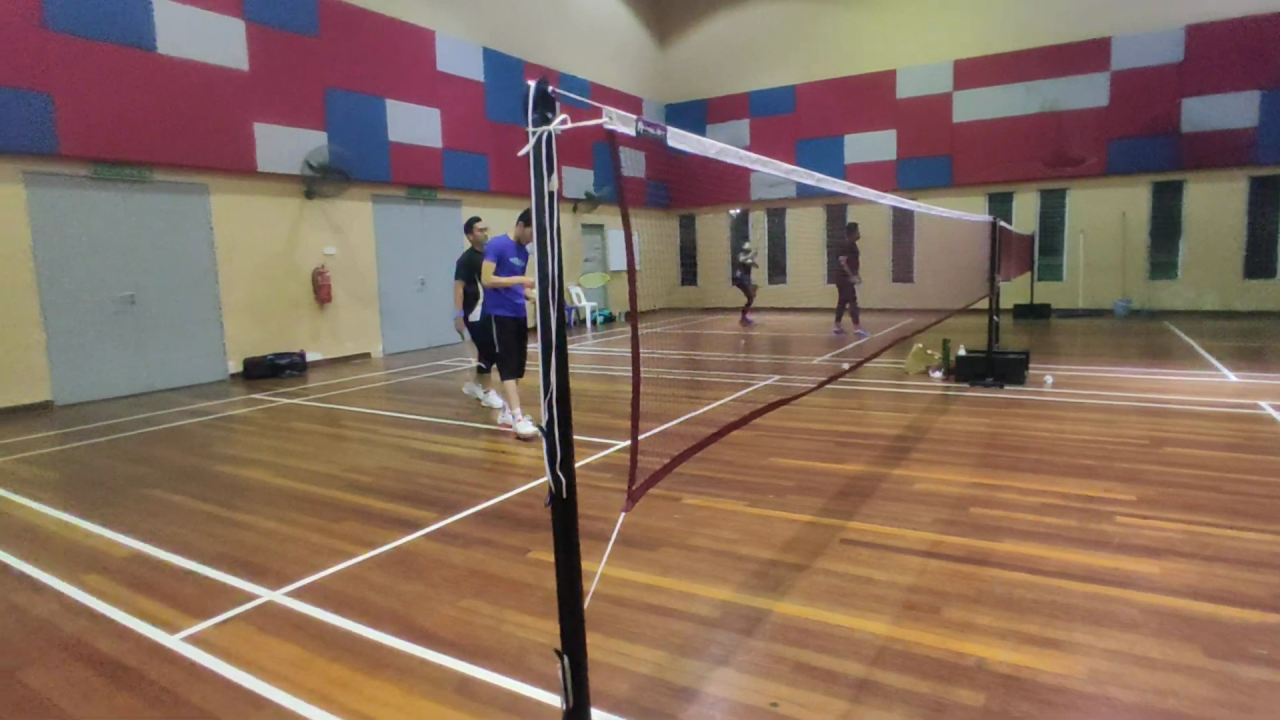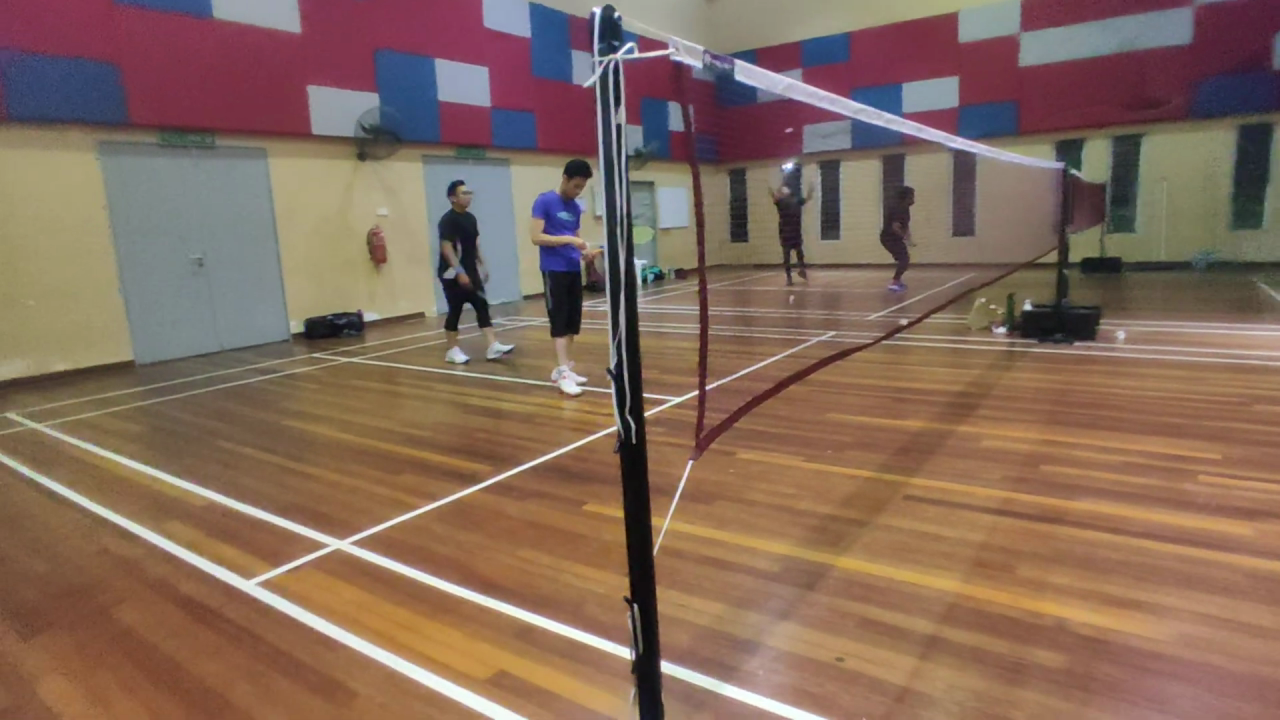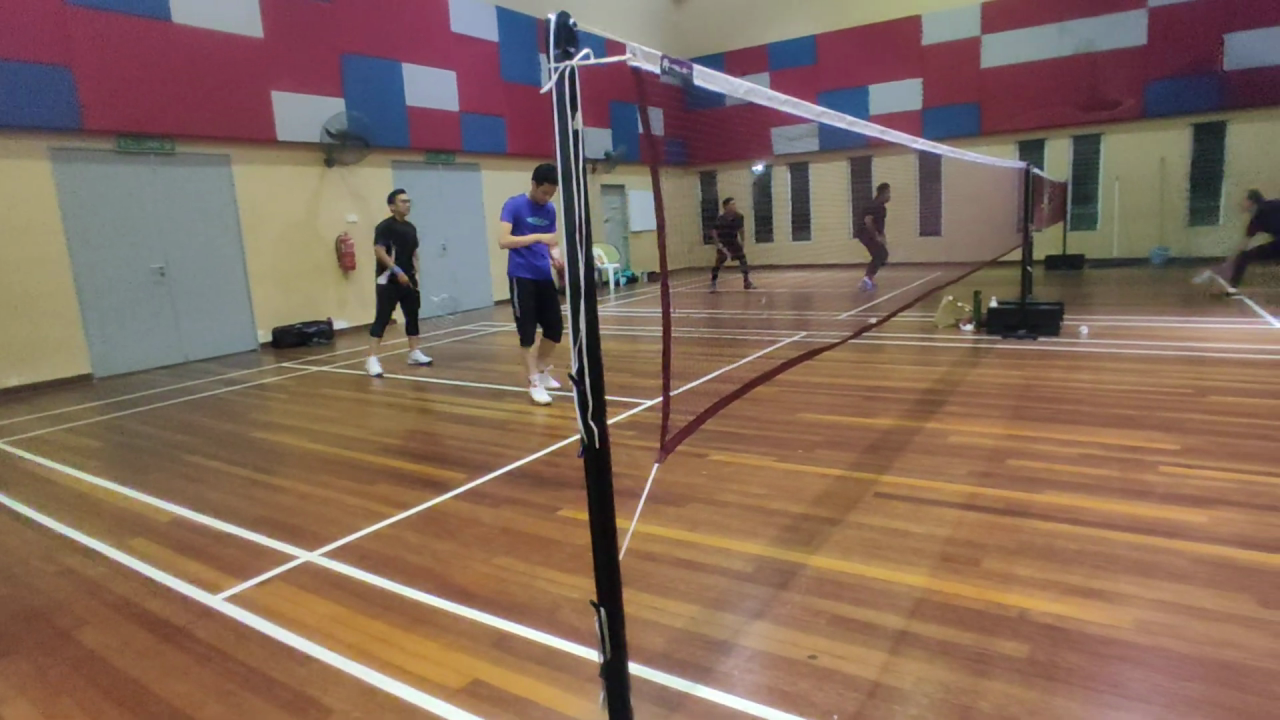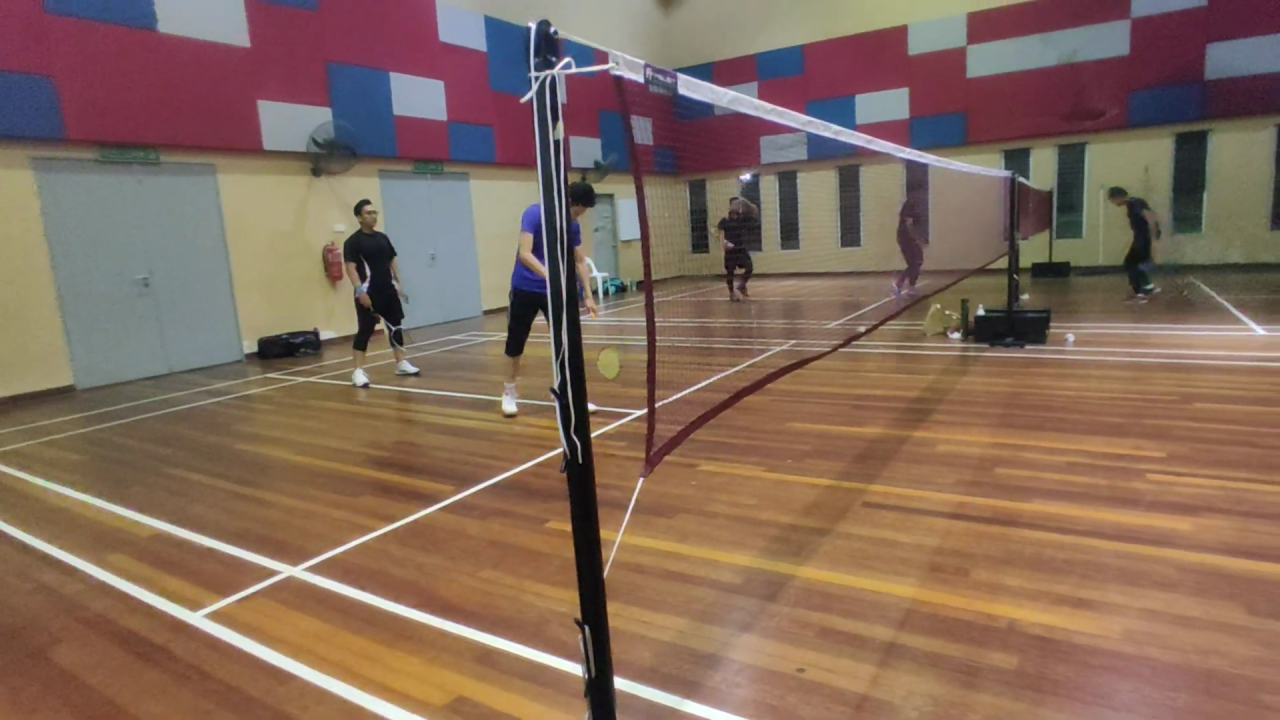
dt=1s
person 1, frame 1
left shoulder: (524, 252)
right shoulder: (496, 245)
right elbow: (486, 279)
left wrist: (531, 295)
right wrist: (520, 280)
left hip: (519, 314)
right hip: (500, 314)
left knee: (517, 367)
right knee: (508, 367)
left ankle: (508, 412)
right ankle: (517, 418)
person 1, frame 2
left shoulder: (575, 207)
right shoulder: (544, 201)
right elbow: (536, 237)
left wrist: (584, 250)
right wrist: (568, 239)
left hip: (573, 270)
right hip: (554, 271)
left knee: (572, 323)
right knee: (560, 323)
left ankle: (564, 368)
right ankle: (563, 374)
person 1, frame 3
left shoulder: (550, 210)
right shoulder: (514, 206)
right elbow: (503, 241)
left wrist: (556, 257)
right wrist: (537, 237)
left hip: (545, 277)
right hip: (522, 277)
left knee: (555, 329)
right knee: (527, 332)
left ankle: (542, 371)
right ankle: (534, 382)
person 1, frame 4
left shoulder: (573, 226)
right shoulder: (534, 214)
left elbow: (579, 261)
right elbow: (524, 254)
left wrist: (588, 295)
right hip: (525, 289)
right knee: (515, 344)
right ankle: (510, 392)
person 2, frame 1
right shoulder: (466, 259)
right elbow: (459, 288)
right wrist: (459, 316)
right hip: (476, 315)
left knee: (492, 351)
right knee: (486, 352)
left ankle: (474, 385)
right ankle: (488, 394)
person 2, frame 2
left shoulder: (471, 218)
right shoulder: (448, 220)
right elbow: (446, 248)
left wrist: (482, 265)
right wrist: (459, 272)
left hip: (472, 272)
right hip: (453, 275)
left knee: (482, 307)
right knee: (455, 311)
left ankle: (493, 346)
right ankle: (453, 350)
person 2, frame 3
left shoulder: (410, 228)
right shoulder: (385, 226)
right elbow: (379, 251)
left wrist: (415, 272)
right wrist: (397, 271)
left hip: (408, 279)
right hip: (388, 280)
left knee: (412, 315)
right knee: (382, 318)
left ankle: (414, 353)
right ankle: (372, 359)
person 2, frame 4
left shoulder: (383, 238)
right shoulder: (353, 241)
left elbow: (392, 261)
right elbow: (350, 268)
left wrist: (399, 284)
right wrist: (360, 291)
left hip: (389, 291)
right hip: (369, 293)
left knee: (395, 326)
right knee: (365, 330)
left ankle: (401, 363)
right ankle: (358, 371)
